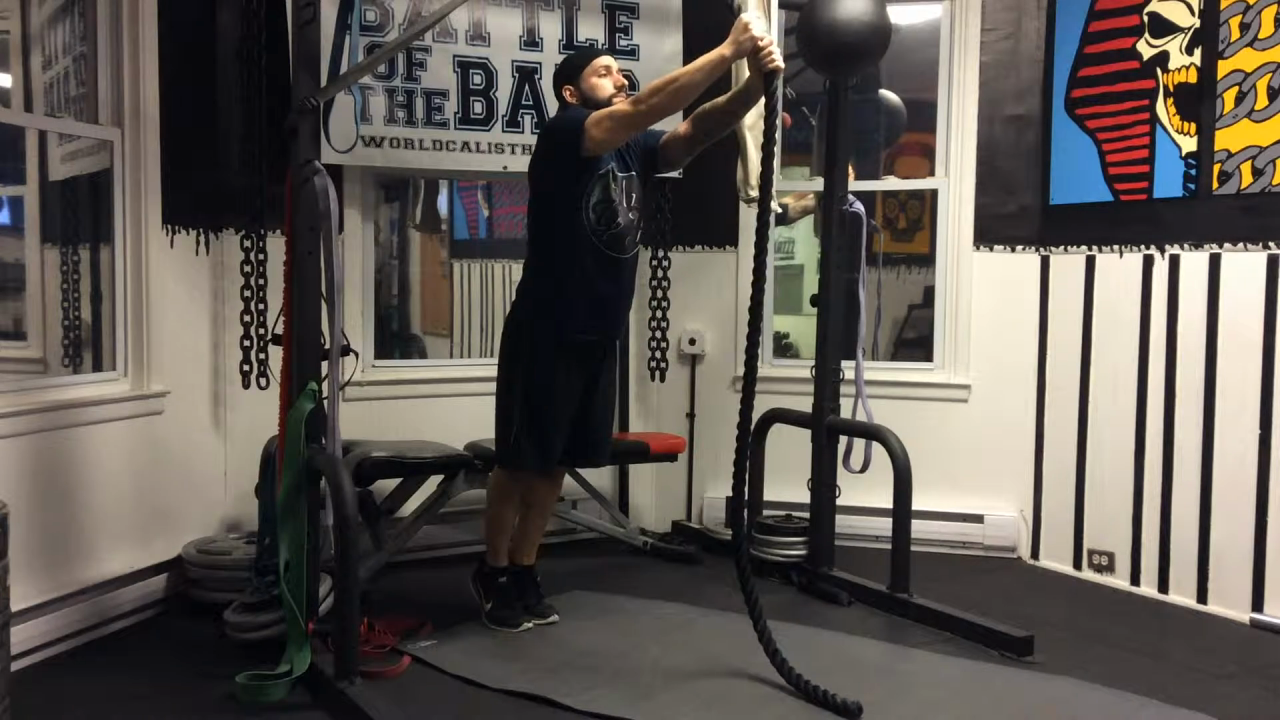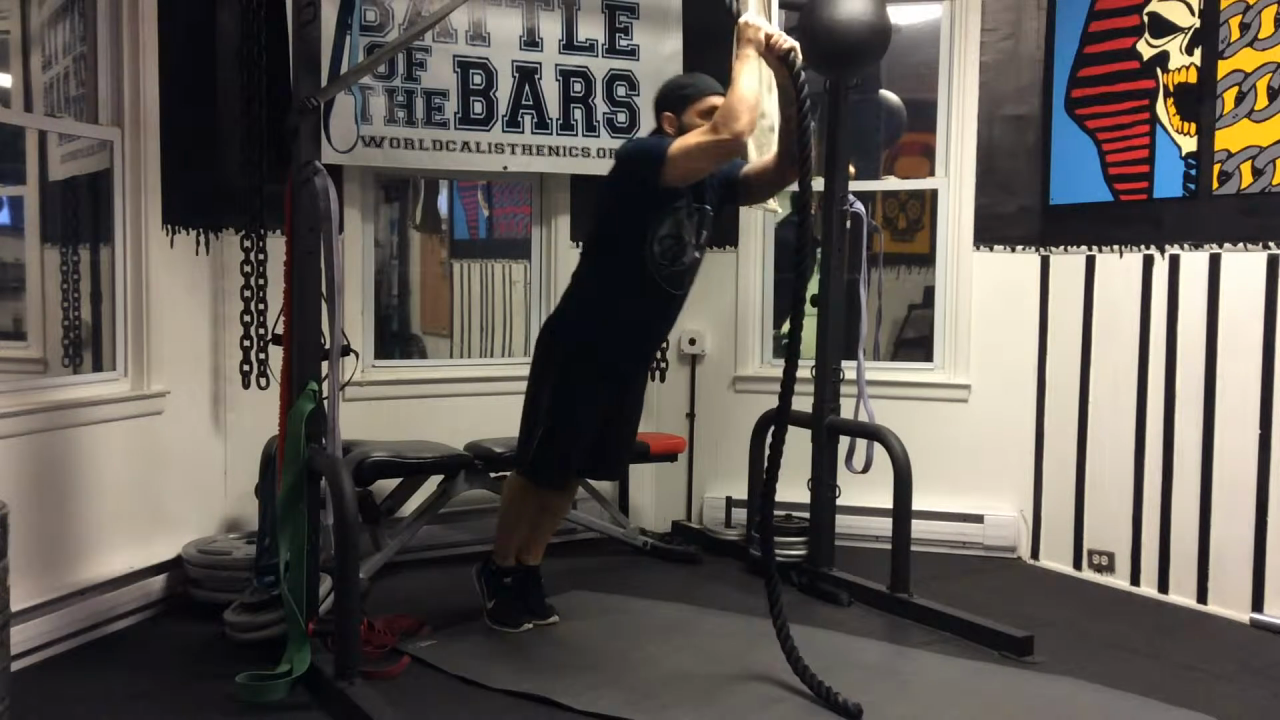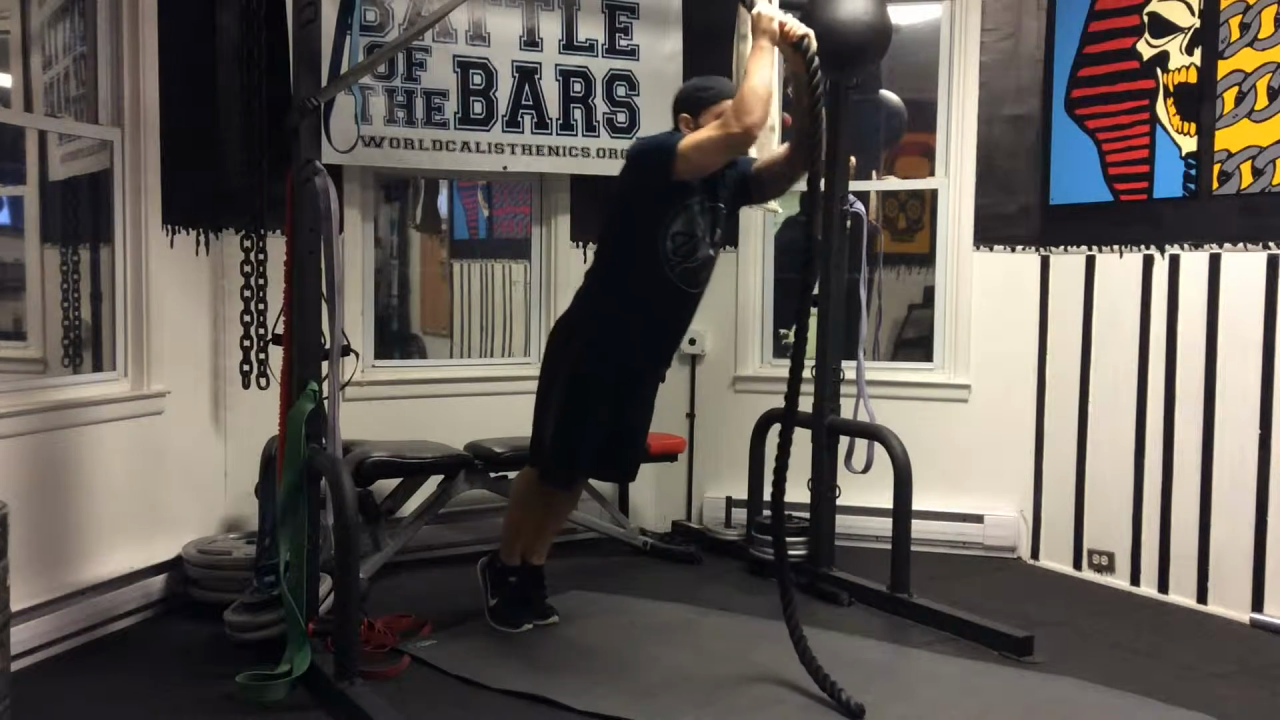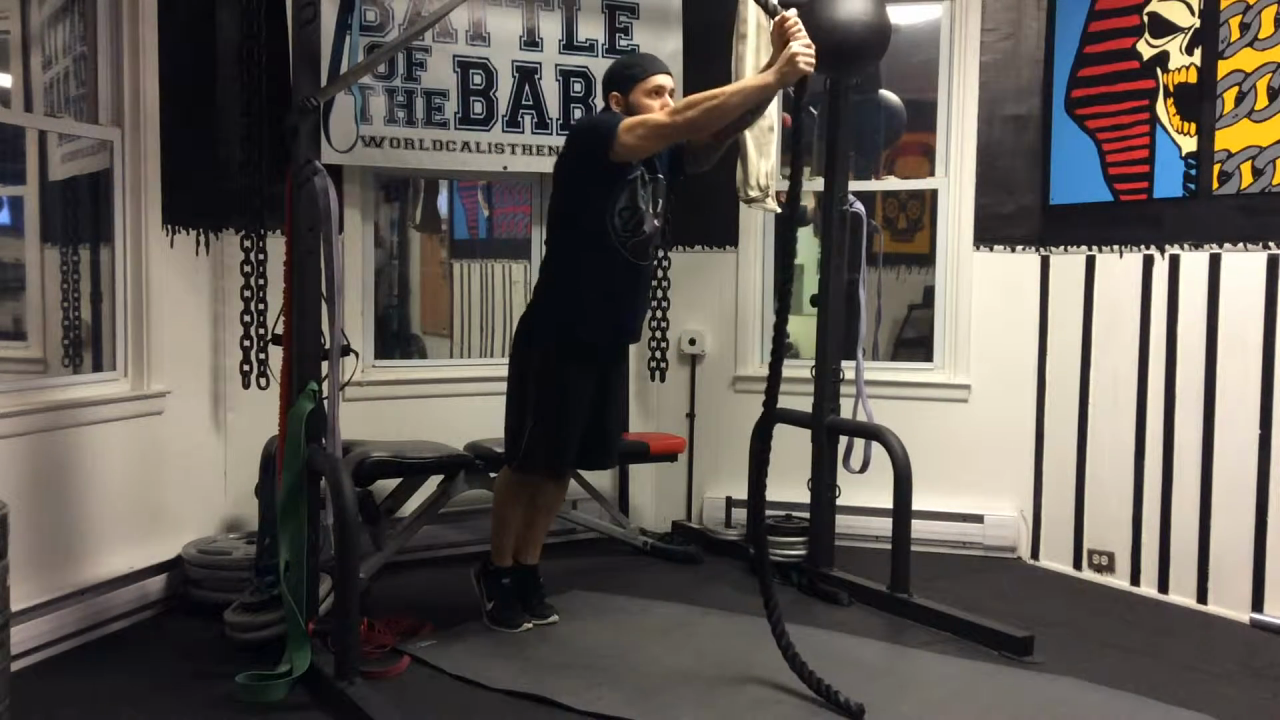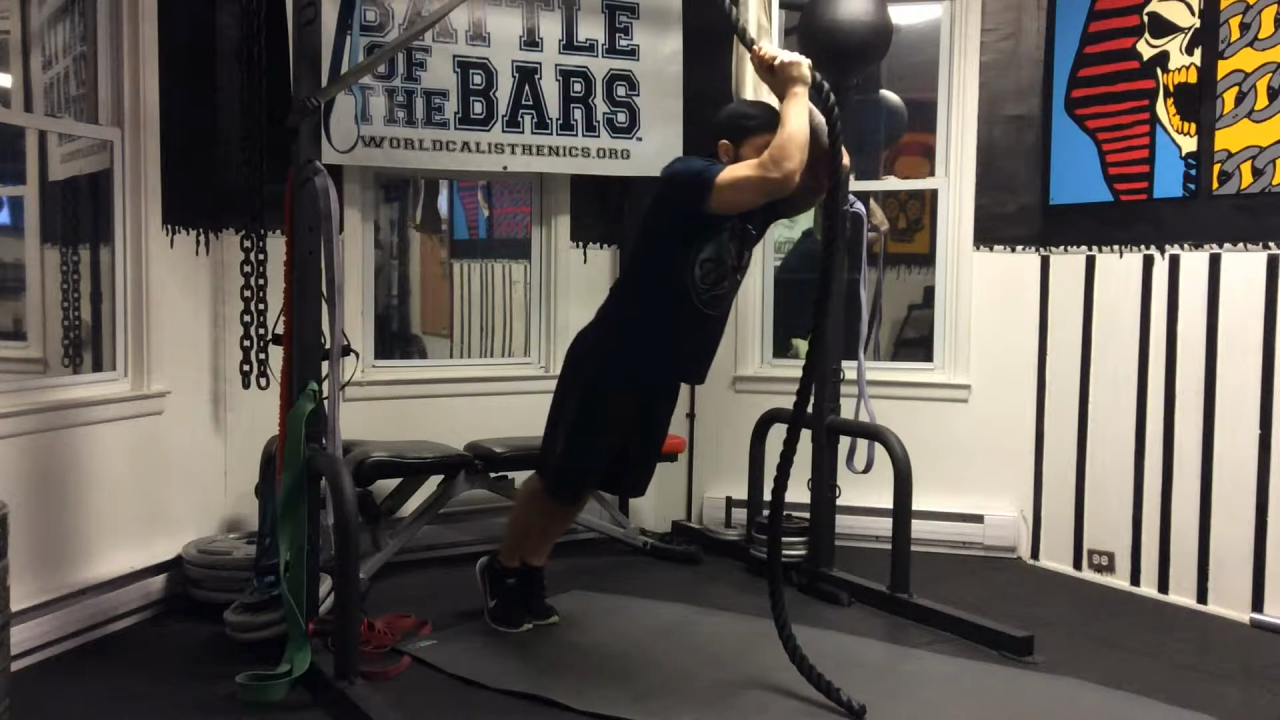
dt=1s
person 1, frame 1
left shoulder: (635, 148)
right shoulder: (561, 137)
left elbow: (699, 127)
right elbow: (647, 107)
left wrist: (756, 81)
right wrist: (728, 49)
left hip: (599, 335)
right hip: (545, 333)
left knee: (555, 461)
right knee: (520, 459)
left ankle: (523, 570)
right ankle: (493, 573)
person 1, frame 2
left shoulder: (715, 182)
right shoulder: (639, 161)
left elbow: (791, 164)
right elbow: (732, 138)
left wrist: (786, 79)
right wrist: (747, 53)
left hip: (631, 359)
right hip: (578, 350)
left knee: (572, 473)
right knee: (541, 468)
left ankle: (526, 573)
right ankle: (497, 573)
person 1, frame 3
left shoulder: (728, 180)
right shoulder: (652, 158)
left elbow: (803, 157)
right elbow: (741, 128)
left wrist: (801, 70)
left hip: (645, 360)
right hip: (590, 349)
left knee: (580, 473)
right knee: (552, 467)
left ankle: (531, 572)
right ankle: (503, 570)
person 1, frame 4
left shoulder: (664, 155)
right shoulder: (591, 138)
left elbow: (725, 127)
right elbow: (683, 121)
left wrist: (778, 68)
right wrist: (773, 76)
left hip: (611, 341)
right hip: (557, 337)
left knee: (562, 464)
right knee: (531, 462)
left ankle: (526, 572)
right ankle: (496, 573)
person 1, frame 5
left shoulder: (759, 205)
right shoulder: (686, 181)
left elbow: (831, 167)
right elbow: (782, 171)
left wrist: (791, 92)
right wrist: (794, 92)
left hip: (662, 374)
right hip: (608, 364)
left knee: (588, 484)
right knee: (560, 479)
left ankle: (530, 574)
right ankle: (502, 572)
